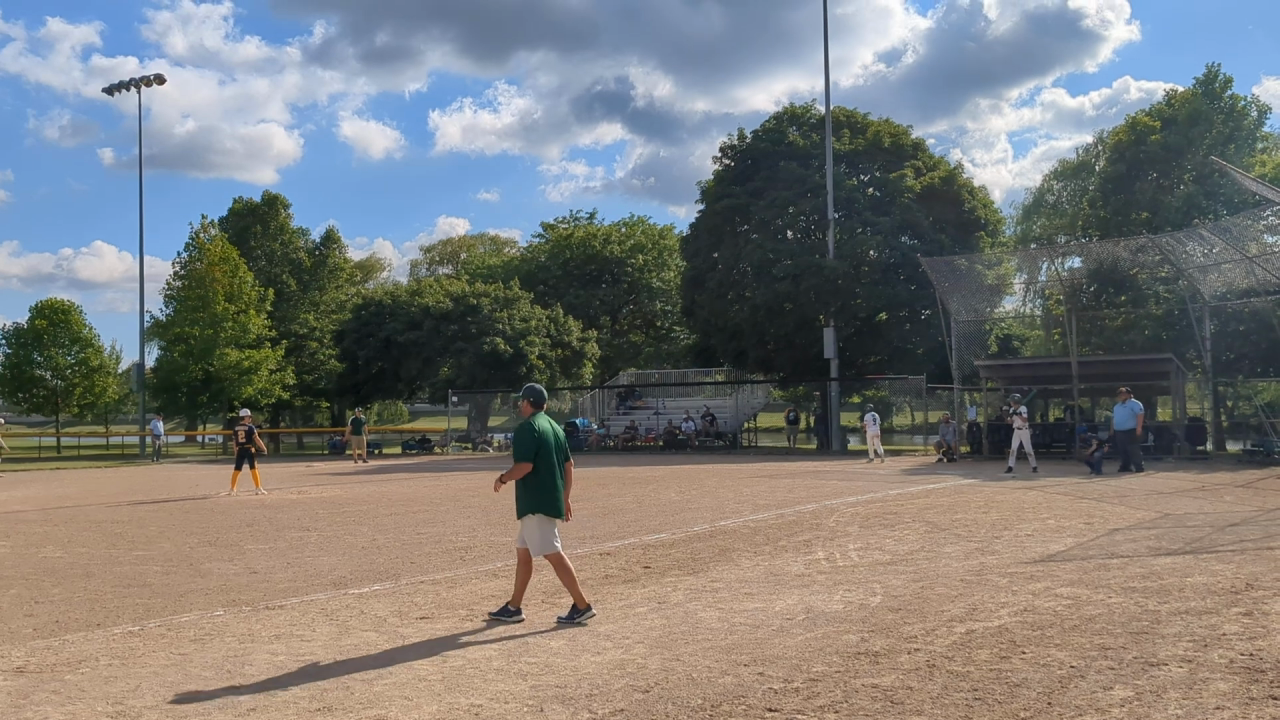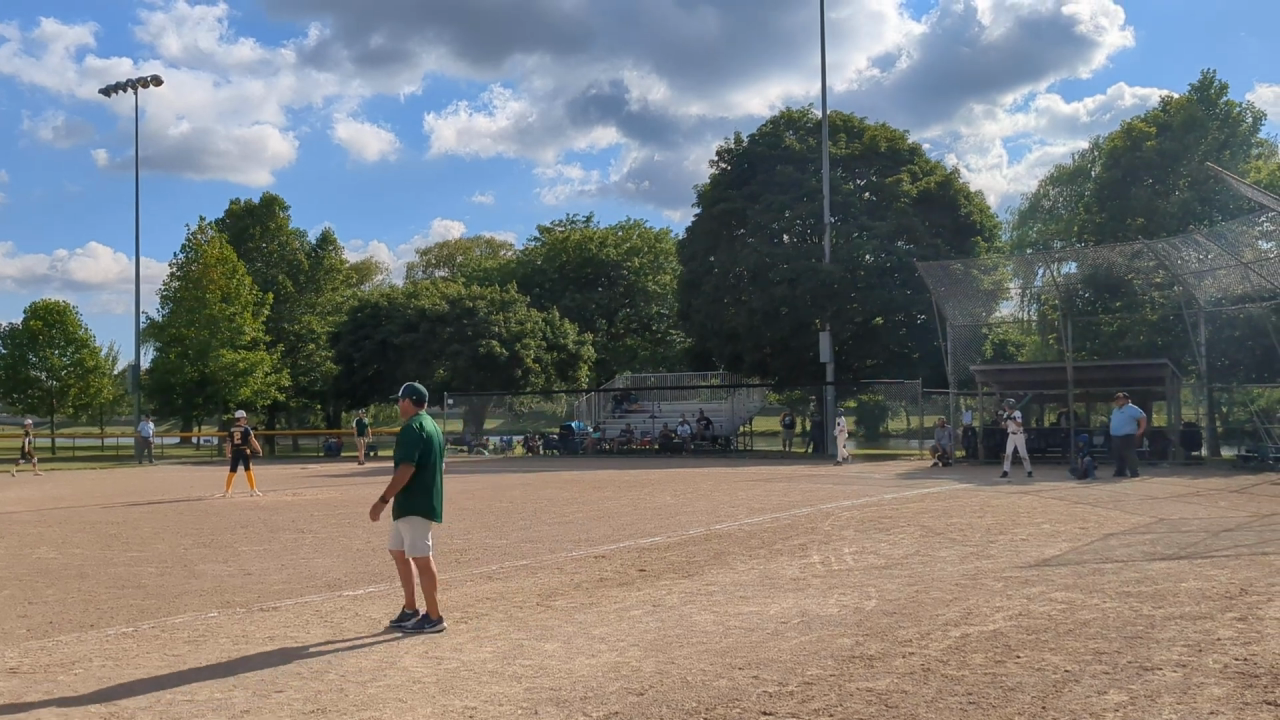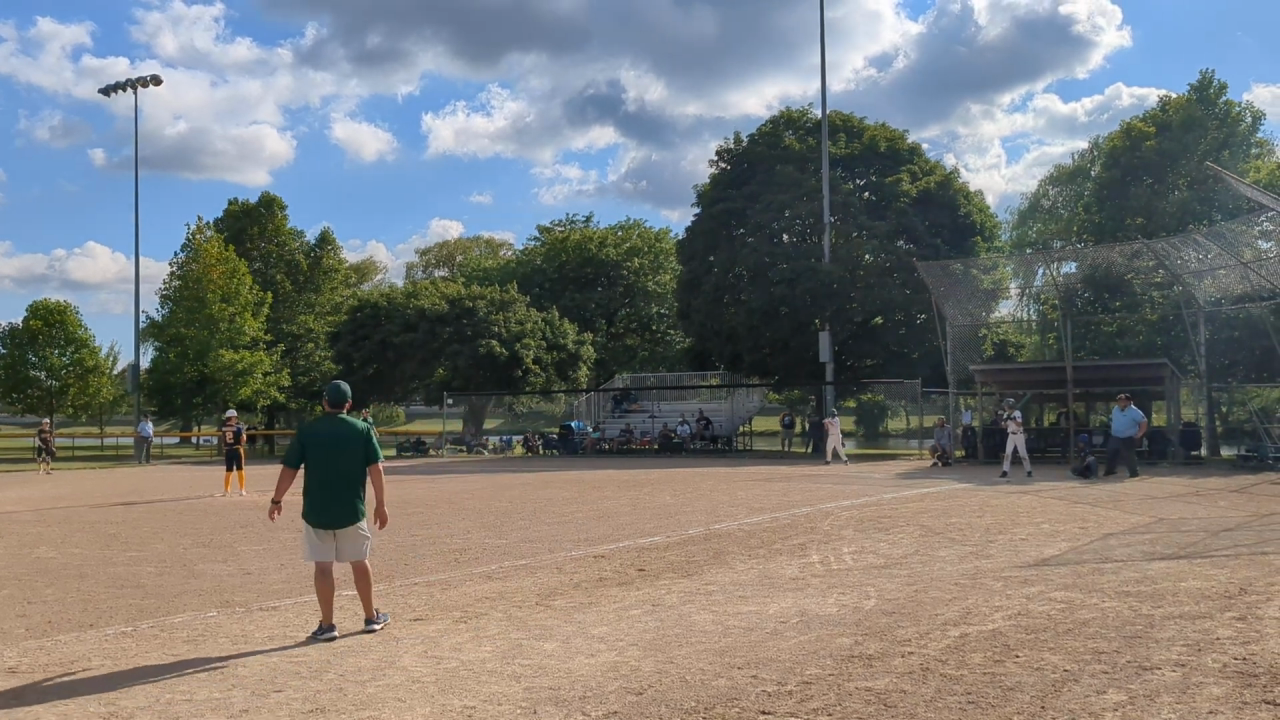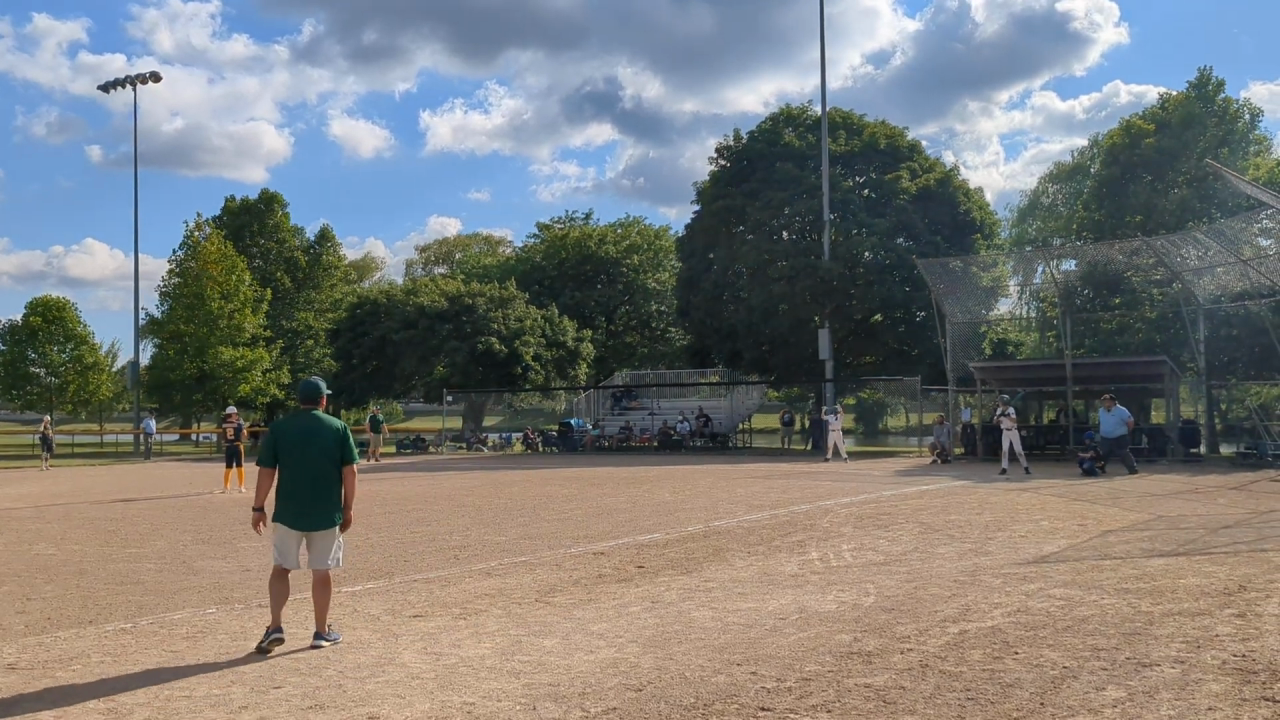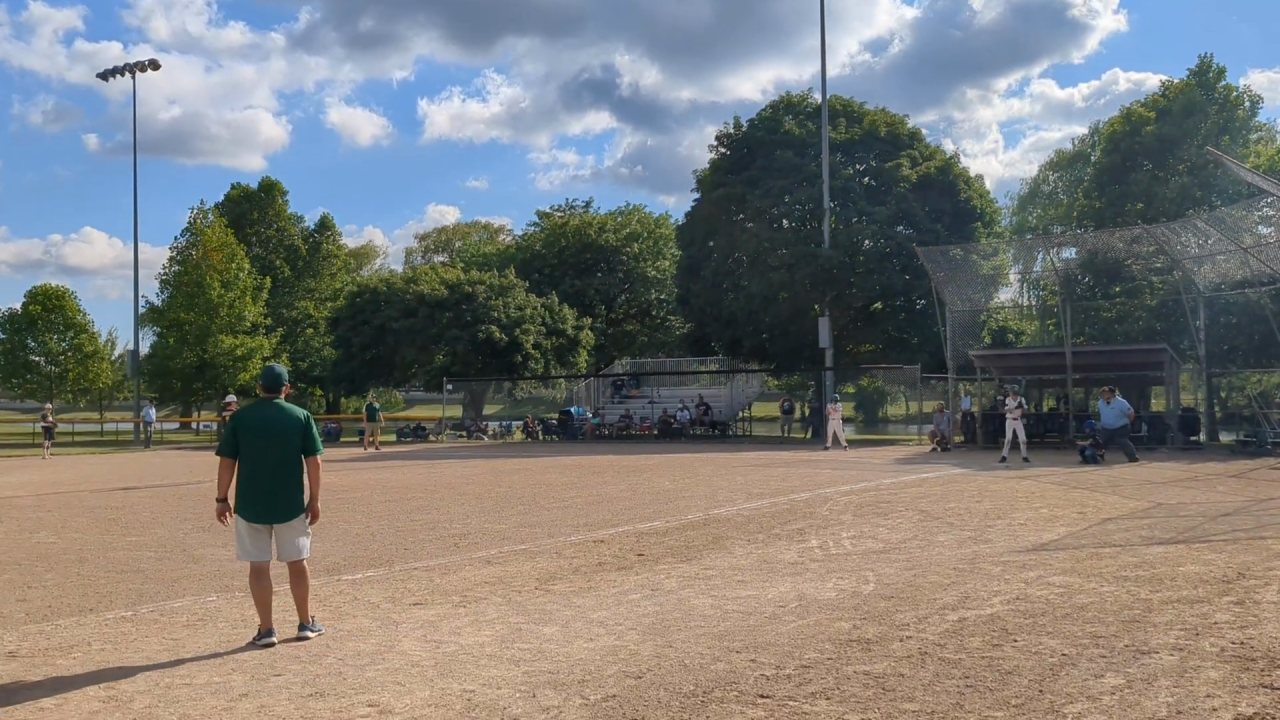
dt=1s
person 1, frame 1
left shoulder: (527, 428)
right shoulder: (554, 427)
left elbow: (524, 466)
right elbow: (568, 465)
left wrist: (503, 478)
right wrist: (565, 498)
left hip: (536, 503)
right hip: (551, 501)
left knee: (554, 555)
right knee: (524, 553)
left ankle: (582, 605)
right ankle: (513, 608)
person 1, frame 2
left shoulder: (412, 428)
right shoulder: (433, 426)
left elbow: (406, 469)
right elbow: (440, 466)
left wrist: (382, 500)
left hip: (414, 505)
right hip: (426, 502)
left knee: (421, 558)
right knee: (399, 552)
left ankle: (434, 617)
right ankle: (410, 609)
person 1, frame 3
left shoulder: (306, 431)
right shoulder: (362, 429)
left elbow: (289, 470)
right elbow: (376, 469)
left wrist: (276, 500)
right wrist: (380, 504)
left hip: (316, 510)
right hip: (352, 510)
left knee: (323, 566)
right knee: (359, 562)
left ankle: (327, 625)
right ankle: (371, 617)
person 1, frame 4
left shoulder: (279, 428)
right shoulder: (338, 428)
left elbow: (266, 472)
right elbow: (350, 471)
left wrist: (258, 508)
right wrist: (347, 508)
left hip: (287, 513)
right hip: (326, 513)
left knee: (280, 569)
right knee: (322, 572)
left ankle: (275, 627)
right ankle: (321, 632)
person 1, frame 5
left shoulder: (240, 418)
right shoulder: (301, 416)
left elbow: (227, 462)
right elbow: (314, 462)
left wrist: (222, 499)
right wrist: (314, 500)
left hip: (250, 505)
right hip: (291, 505)
left knee: (259, 566)
right knee: (297, 563)
left ankle: (266, 629)
right ankle: (306, 623)
